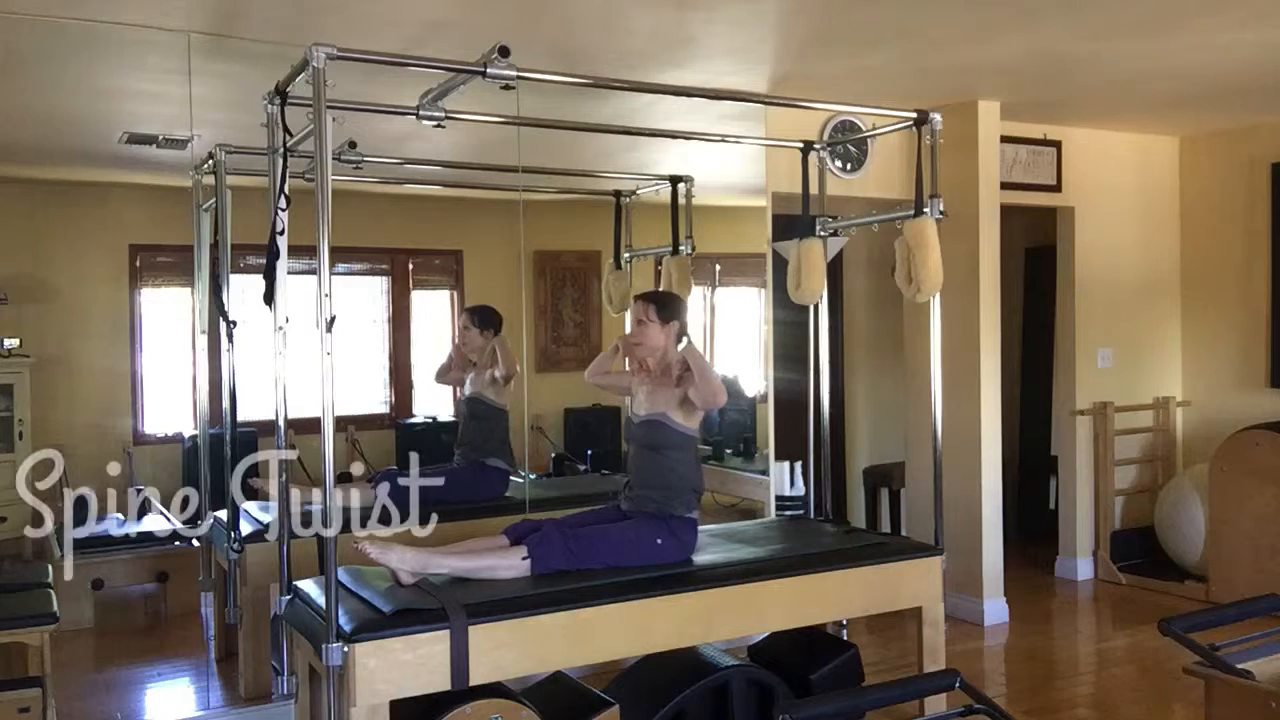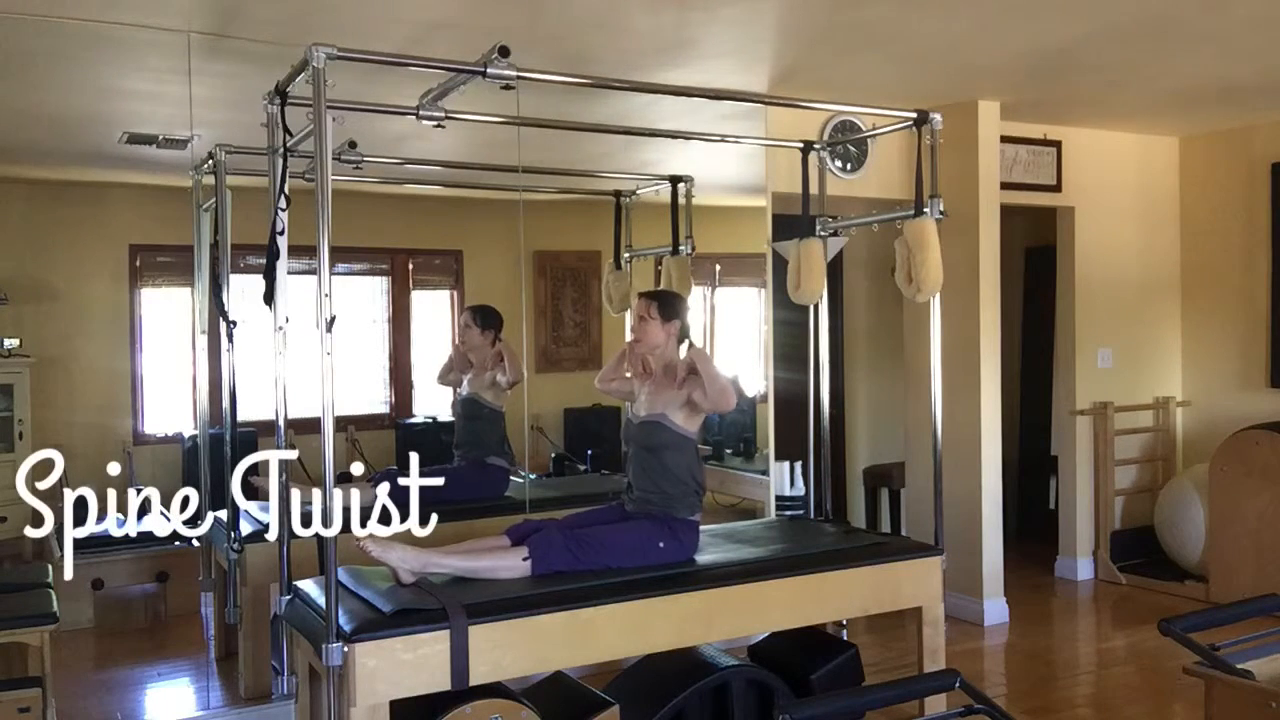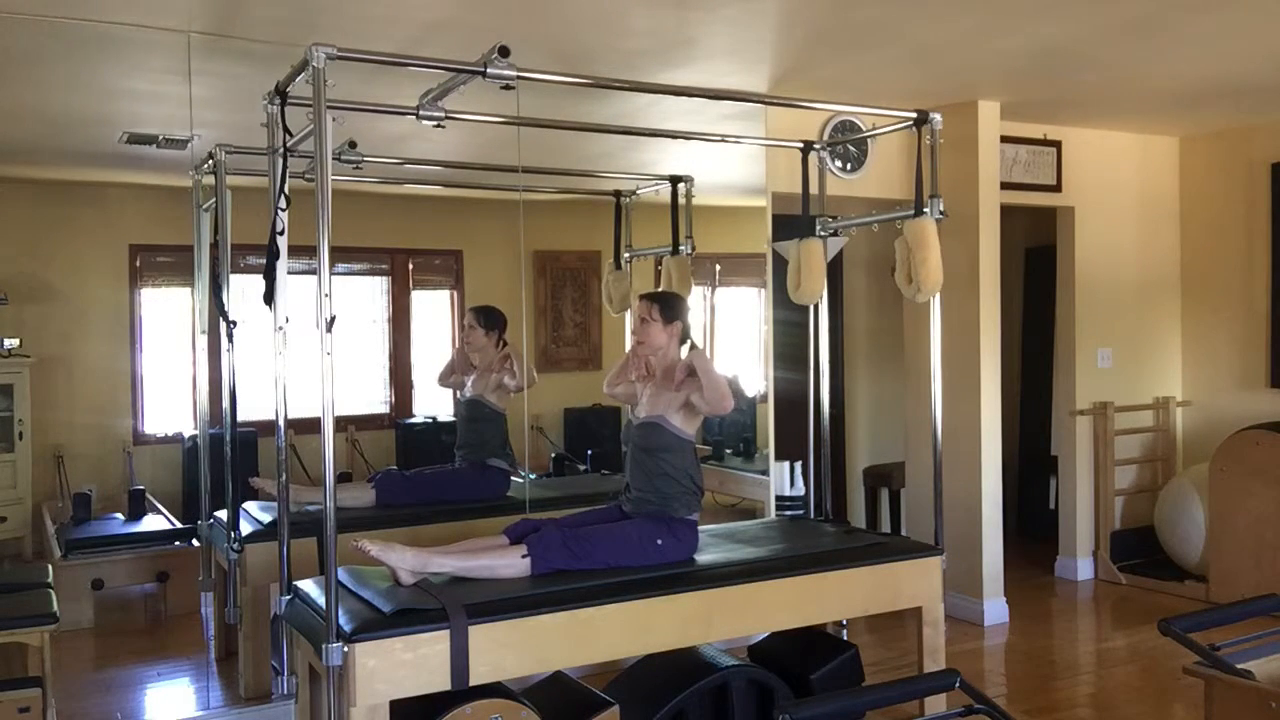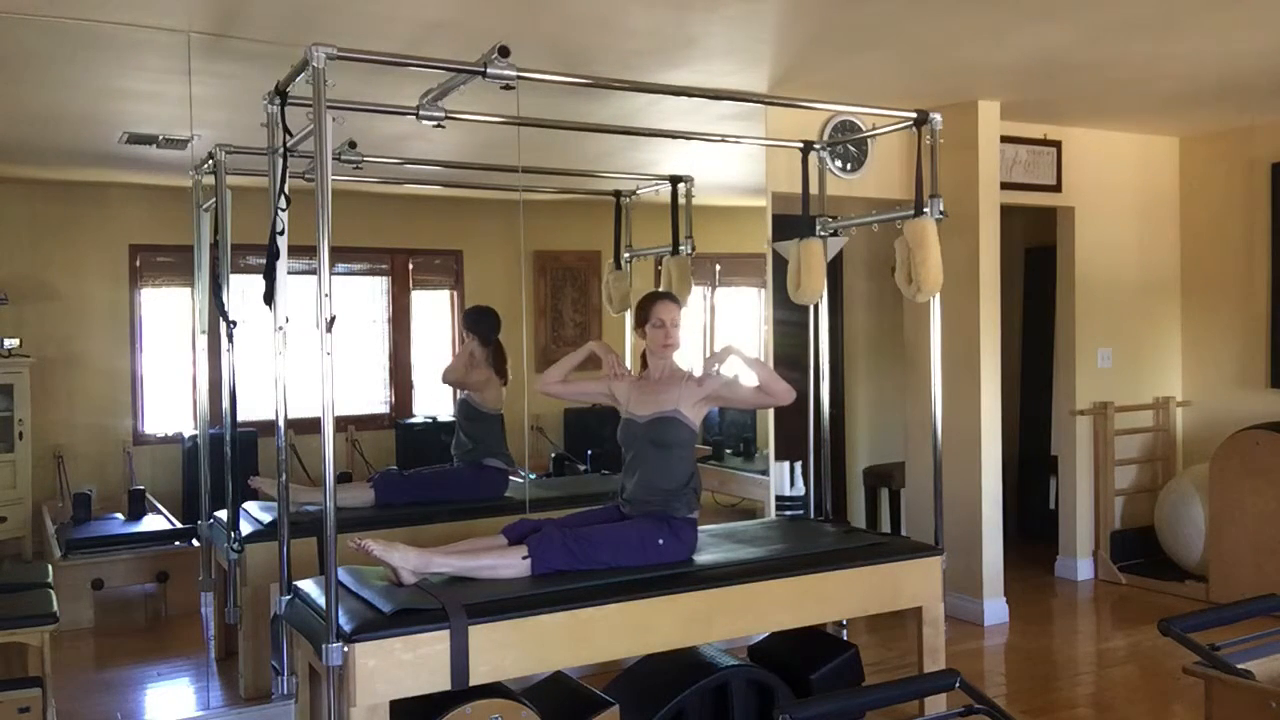
dt=1s
person 1, frame 1
left shoulder: (685, 385)
right shoulder: (642, 381)
left elbow: (717, 398)
right elbow: (593, 376)
left wrist: (690, 352)
right wrist: (618, 345)
left hip: (669, 528)
right hip: (631, 511)
left knee: (557, 547)
right knee: (533, 531)
left ankle: (422, 562)
right ankle: (421, 561)
person 1, frame 2
left shoulder: (688, 387)
right shoulder: (645, 383)
left elbow: (726, 401)
right elbow: (603, 382)
left wrist: (698, 356)
right wrist: (627, 351)
left hip: (671, 529)
right hip: (634, 511)
left knee: (558, 548)
right knee: (536, 531)
left ankle: (422, 562)
right ankle: (420, 558)
person 1, frame 3
left shoulder: (688, 388)
right shoulder: (647, 386)
left elbow: (723, 403)
right elbow: (611, 387)
left wrist: (699, 358)
right wrist: (633, 353)
left hip: (669, 529)
right hip: (632, 512)
left knee: (556, 547)
right knee: (533, 530)
left ankle: (422, 562)
right ankle: (420, 561)
person 1, frame 4
left shoulder: (700, 387)
right shoulder: (623, 387)
left elbow: (783, 395)
right elbow: (547, 384)
left wrist: (736, 353)
right wrist: (591, 348)
left hip: (670, 528)
right hip: (627, 513)
left knee: (556, 547)
right knee: (532, 530)
left ankle: (423, 563)
right ankle: (419, 560)
person 2, frame 1
left shoulder: (495, 374)
right shoulder: (473, 374)
left elbow: (510, 370)
right elbow: (440, 377)
left wrist: (499, 341)
right wrist: (456, 350)
left hip: (488, 474)
right hip: (468, 468)
left knee: (400, 487)
right knee: (393, 481)
left ankle: (305, 495)
right ankle: (300, 493)
person 2, frame 2
left shoulder: (494, 375)
right shoulder: (472, 375)
left elbow: (515, 376)
right elbow: (442, 378)
left wrist: (503, 348)
right wrist: (456, 352)
left hip: (487, 473)
right hip: (468, 468)
left knee: (401, 487)
right knee: (390, 481)
left ankle: (306, 495)
right ankle: (301, 492)
person 2, frame 3
left shoulder: (500, 376)
right shoulder: (473, 376)
left elbow: (526, 381)
right elbow: (443, 380)
left wrist: (511, 351)
right wrist: (458, 355)
left hip: (489, 474)
right hip: (469, 468)
left knee: (402, 487)
right knee: (392, 479)
left ankle: (299, 496)
right ankle: (301, 495)
person 2, frame 4
left shoulder: (483, 376)
right shoulder: (491, 371)
left elbow: (450, 377)
left wrist: (468, 349)
left hip: (485, 475)
right hip: (474, 469)
left knee: (399, 487)
right knee: (393, 479)
left ankle: (298, 496)
right ankle: (300, 492)
